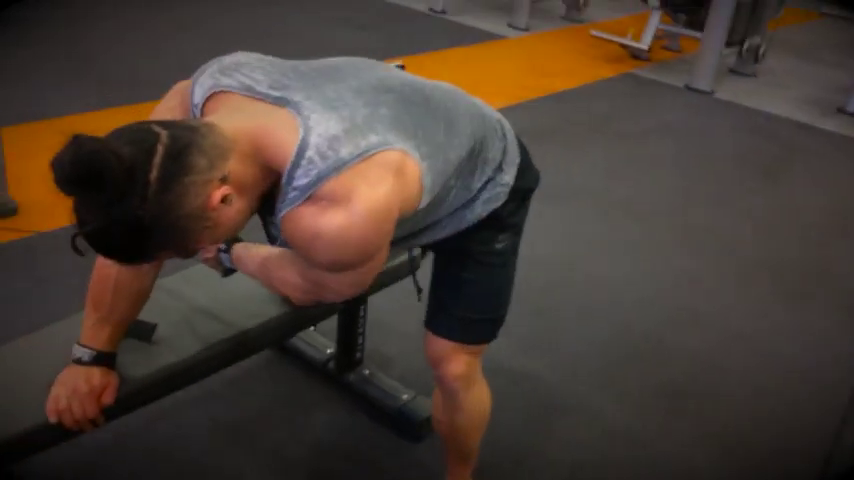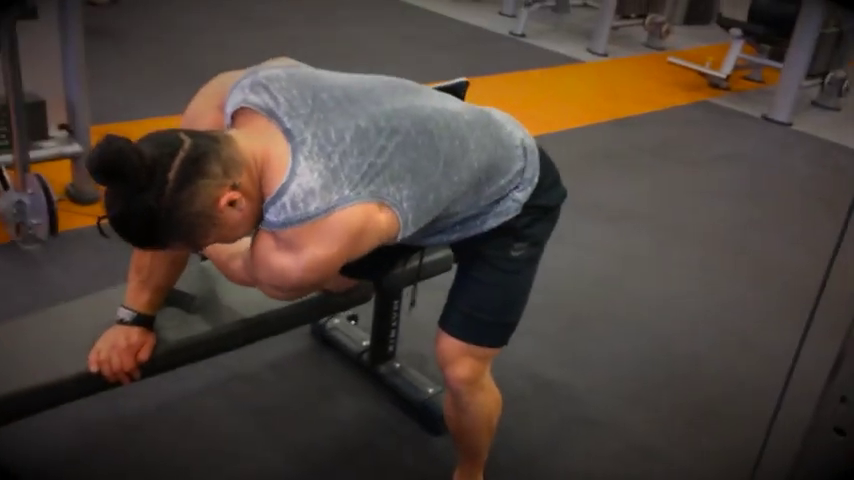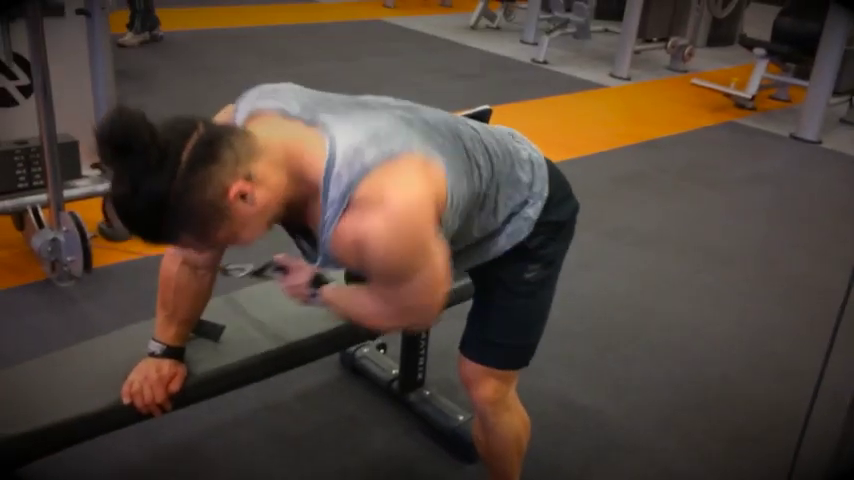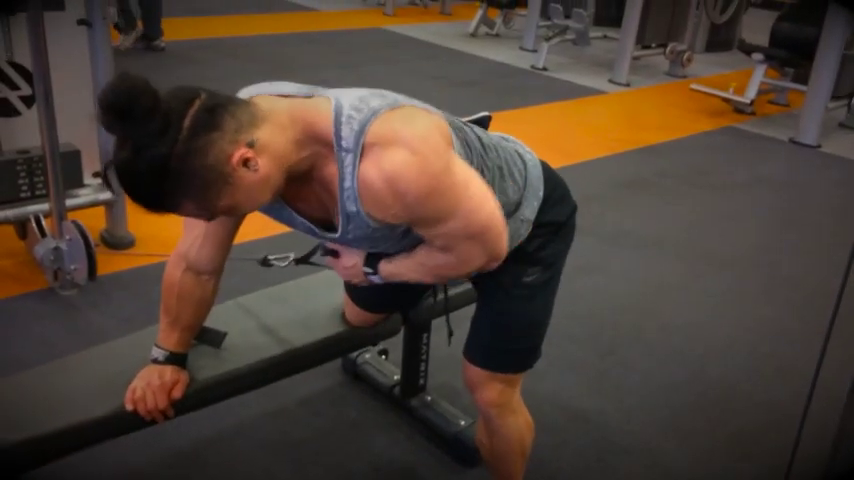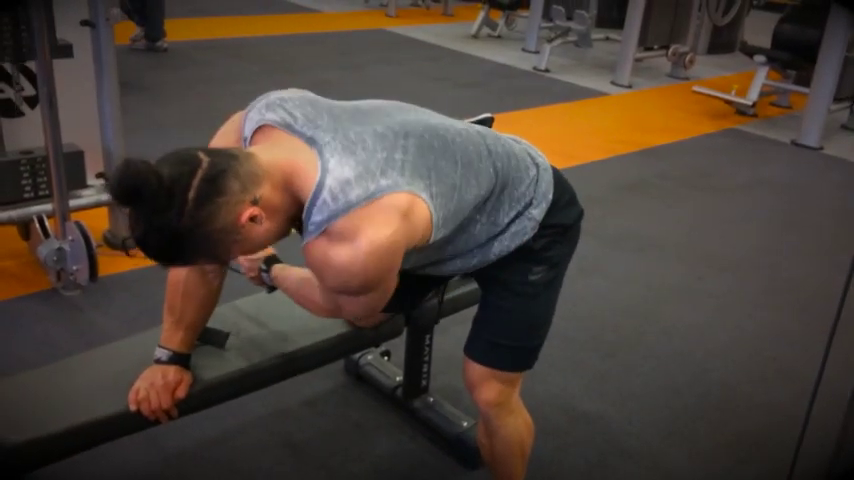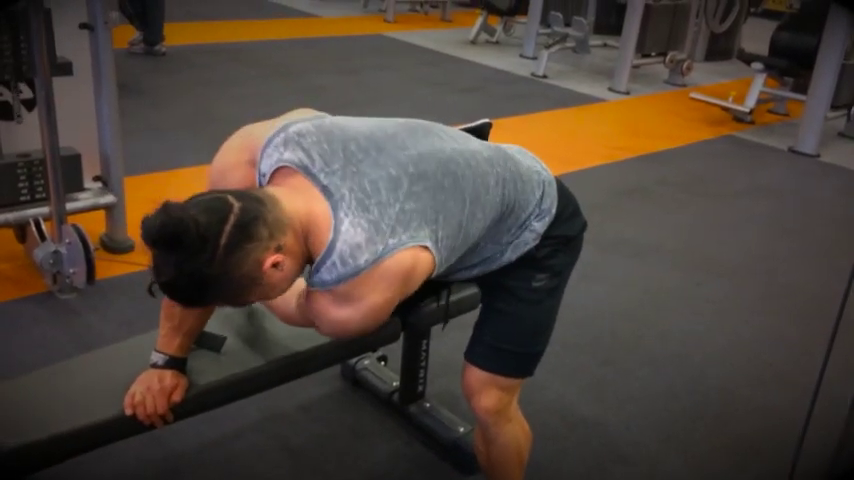
dt=0.5s
person 1, frame 1
left shoulder: (339, 215)
right shoulder: (188, 108)
left elbow: (324, 284)
right elbow: (135, 236)
left wrist: (229, 255)
right wrist: (92, 356)
left hip: (481, 190)
right hip: (415, 144)
left knee: (452, 365)
right knee: (297, 297)
person 1, frame 2
left shoulder: (303, 245)
right shoulder: (224, 99)
left elbow: (249, 267)
right elbow: (171, 211)
left wrist: (205, 246)
right wrist: (135, 316)
left hip: (512, 194)
right hip: (435, 160)
left knee: (460, 367)
person 1, frame 3
left shoulder: (380, 218)
right shoulder: (236, 126)
left elbow: (416, 311)
right elbow: (191, 259)
left wrist: (319, 290)
right wrist: (165, 348)
left hip: (525, 213)
right hip: (454, 189)
left knee: (485, 389)
right knee: (374, 285)
person 1, frame 4
left shoulder: (390, 164)
right shoulder: (231, 135)
left elbow: (487, 245)
right elbow: (195, 263)
left wrist: (374, 267)
right wrist: (168, 356)
left hip: (523, 219)
right hip: (422, 223)
left knee: (489, 391)
right knee: (359, 315)
person 1, frame 5
left shoulder: (354, 243)
right shoulder: (243, 135)
left elbow: (344, 303)
right elbow: (201, 263)
left wrist: (268, 270)
right wrist: (170, 355)
left hip: (530, 218)
right hip: (457, 196)
left knee: (489, 392)
right knee: (363, 320)
person 1, frame 6
left shoulder: (359, 292)
right shoulder: (246, 156)
left elbow: (308, 310)
right elbow: (198, 261)
left wrist: (259, 296)
right wrist: (167, 360)
left hip: (533, 228)
right hip: (458, 197)
left knee: (488, 400)
